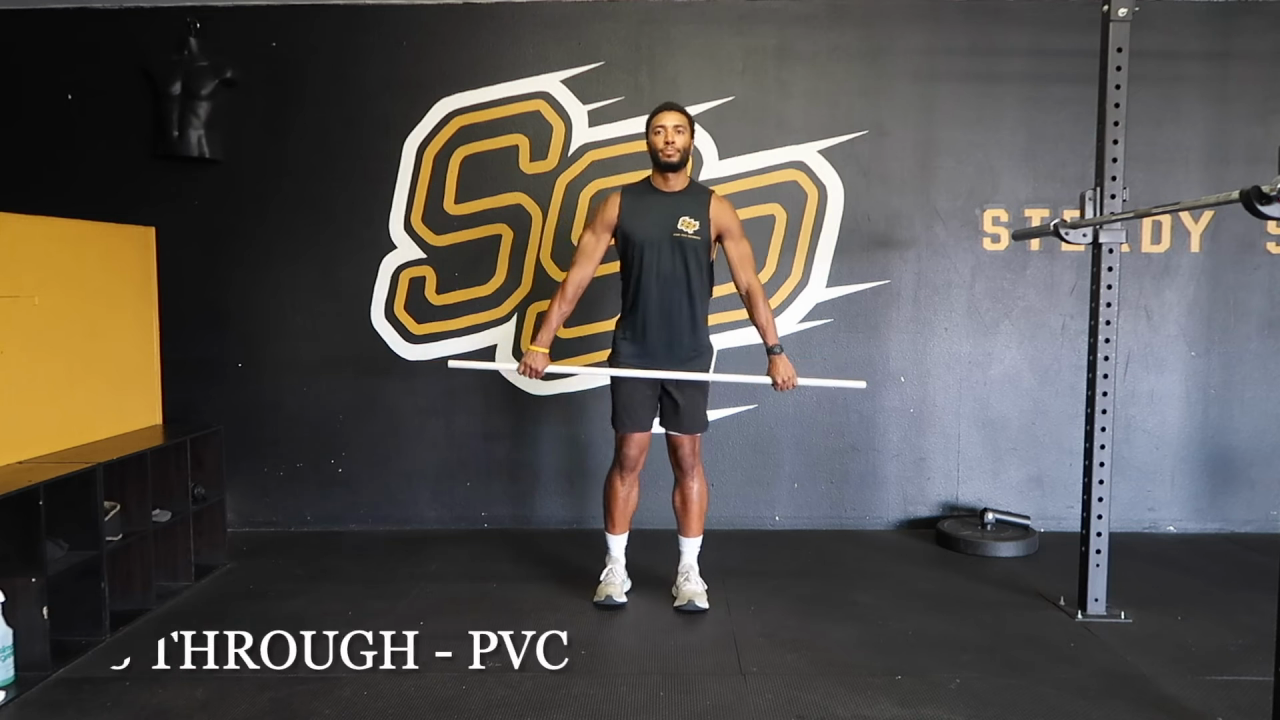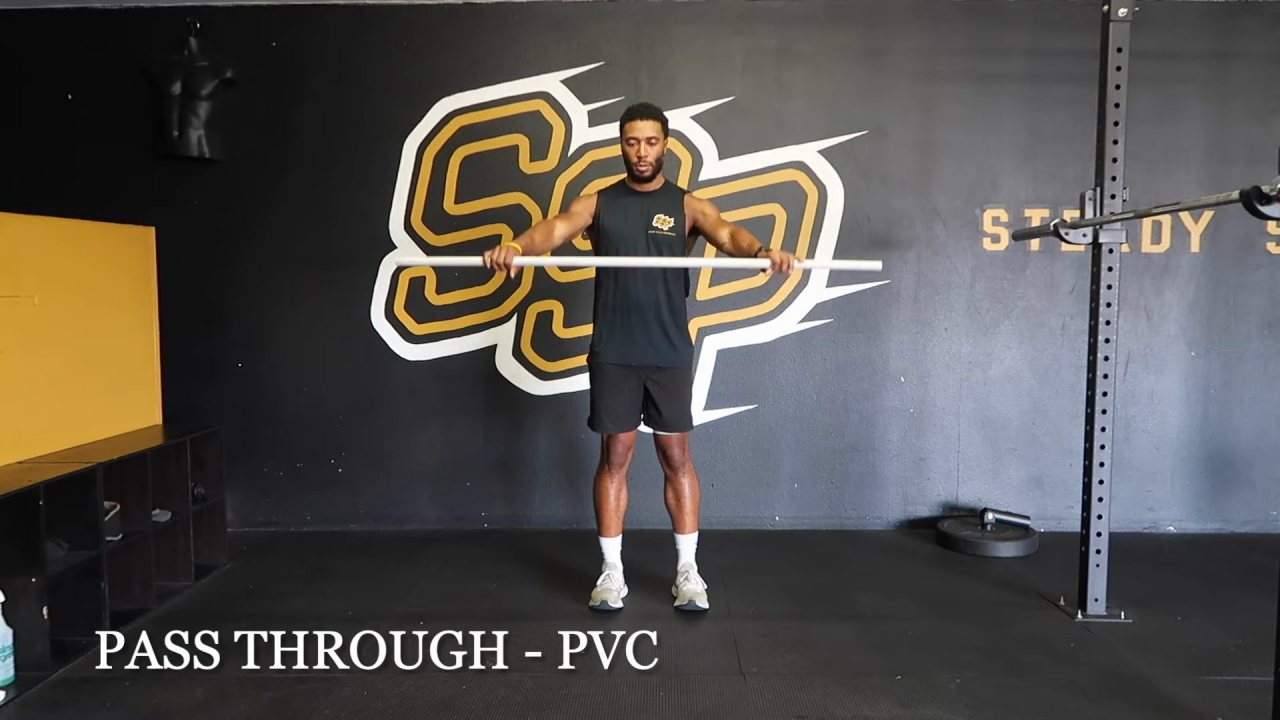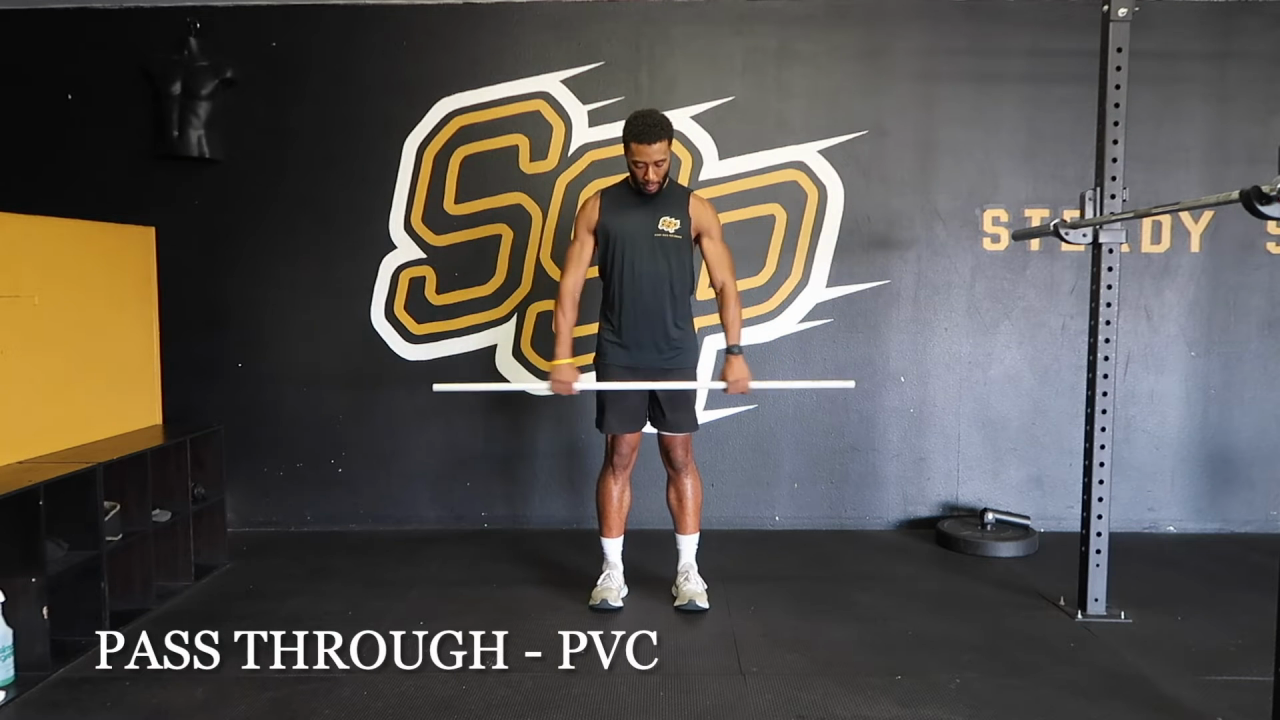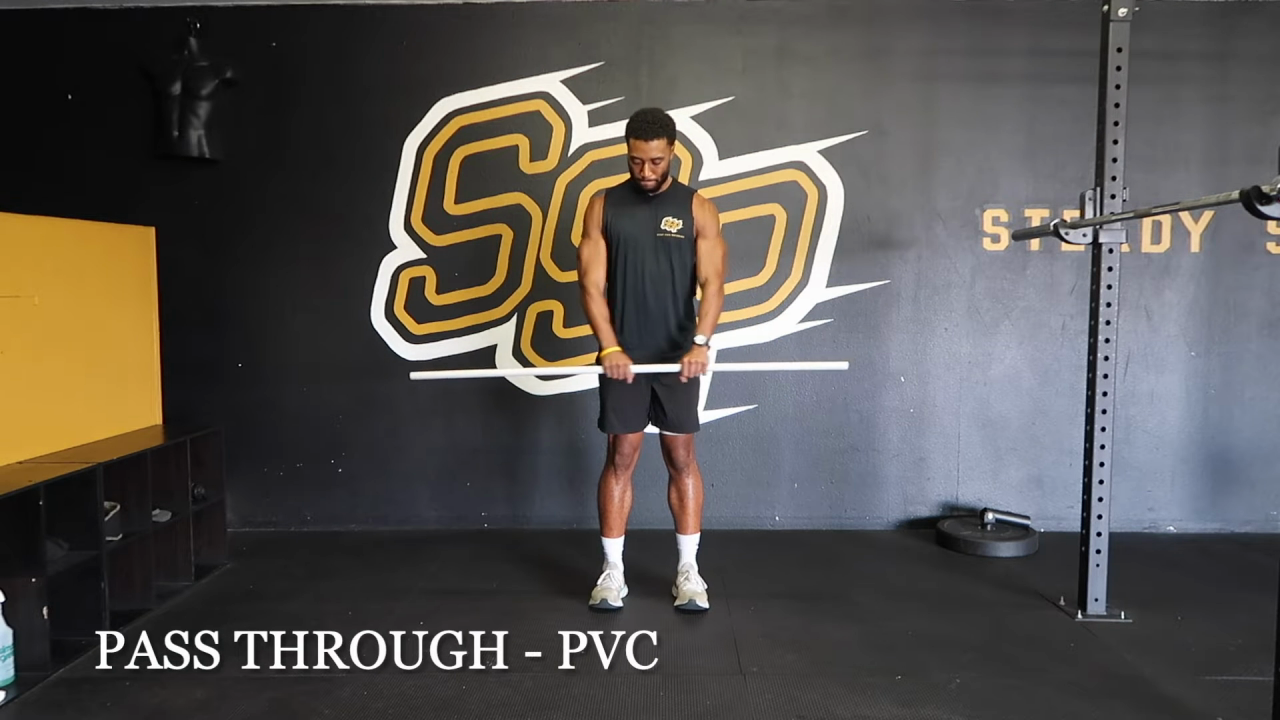
dt=1s
person 1, frame 1
left shoulder: (715, 208)
right shoulder: (619, 203)
left elbow: (749, 284)
right elbow: (576, 277)
left wrist: (775, 351)
right wrist: (541, 343)
left hip: (689, 355)
right hip: (633, 353)
left knee: (687, 459)
right knee: (628, 458)
left ankle: (688, 571)
right ankle: (615, 568)
person 1, frame 2
left shoulder: (689, 205)
right shoulder: (596, 203)
left elbow: (728, 235)
right elbow: (554, 229)
left wrist: (764, 252)
right wrist: (515, 247)
left hip: (670, 353)
right hip: (613, 353)
left knee: (677, 458)
right knee: (614, 458)
left ankle: (687, 570)
right ankle: (612, 571)
person 1, frame 3
left shoulder: (695, 208)
right shoulder: (598, 206)
left elbow: (725, 283)
right elbow: (570, 284)
left wrist: (735, 352)
right wrist: (562, 355)
left hip: (675, 356)
right hip: (618, 357)
left knee: (679, 458)
right knee: (618, 458)
left ankle: (687, 570)
right ankle: (612, 571)
person 1, frame 4
left shoulder: (697, 208)
right shoulder: (603, 206)
left elbow: (712, 283)
right elbow: (592, 285)
left wrist: (700, 343)
right wrist: (610, 348)
left hip: (678, 355)
right hip: (622, 355)
left knee: (681, 458)
right knee: (620, 458)
left ankle: (688, 570)
right ankle: (612, 571)
